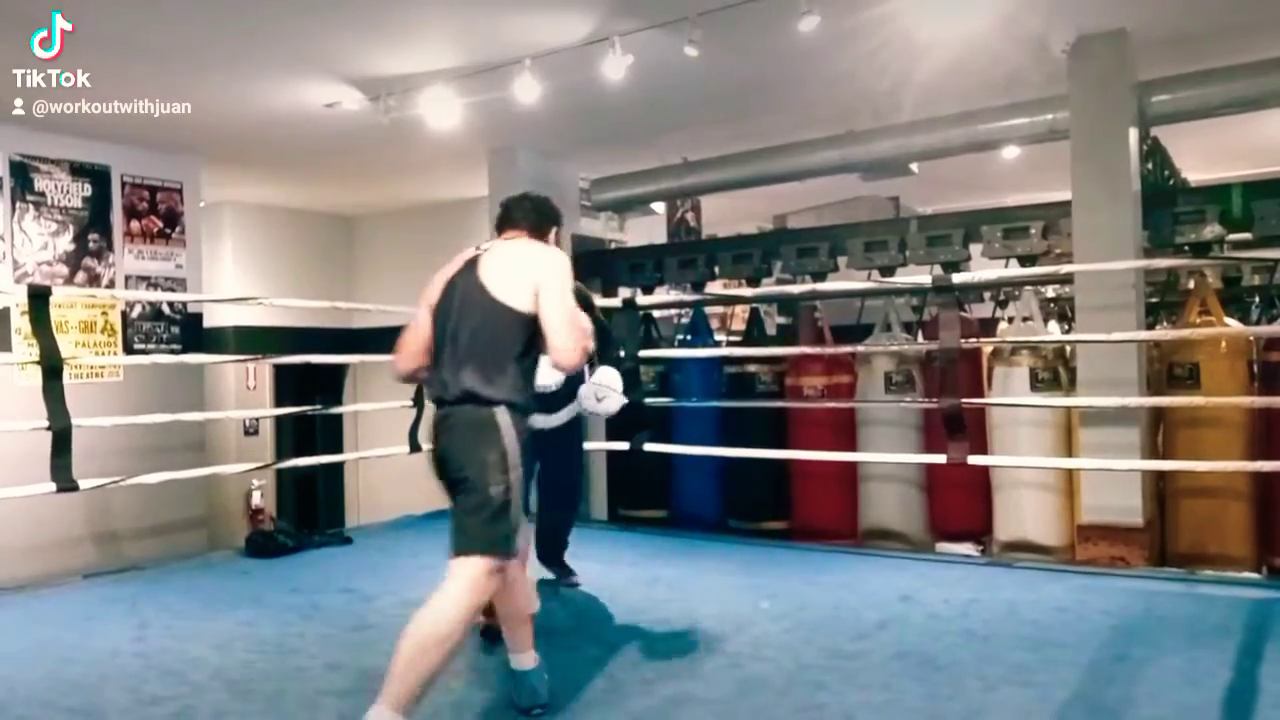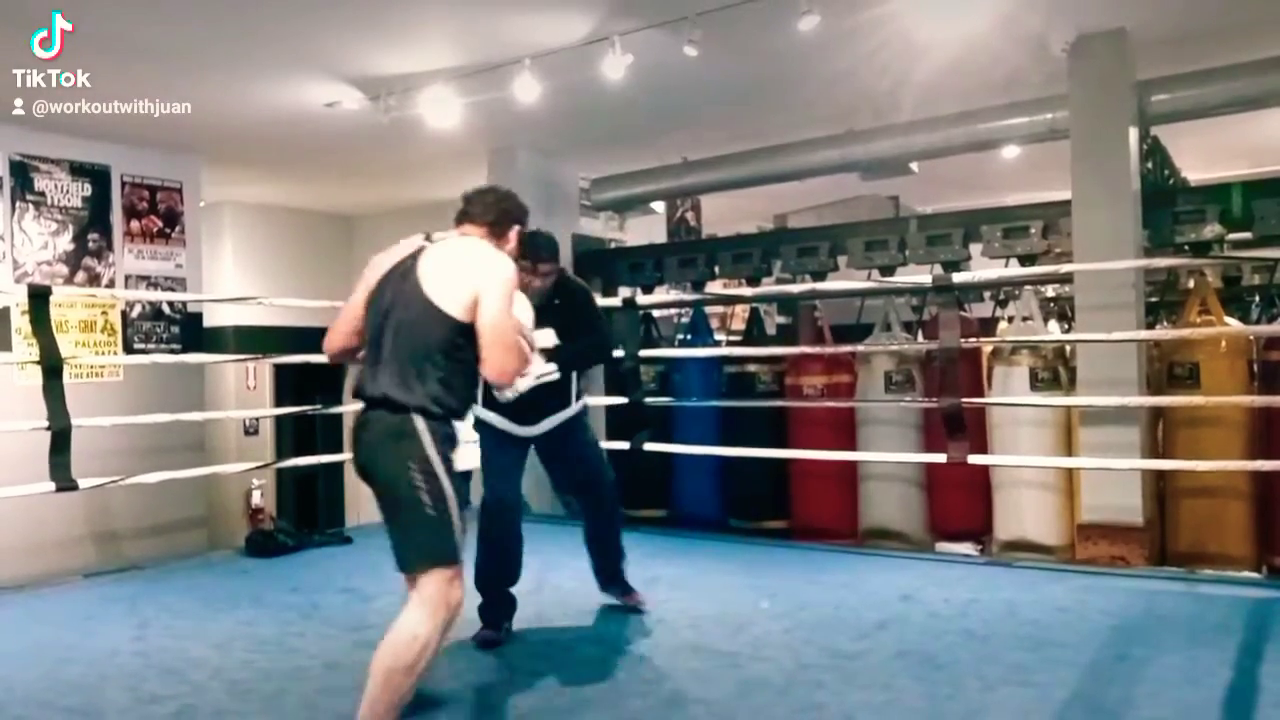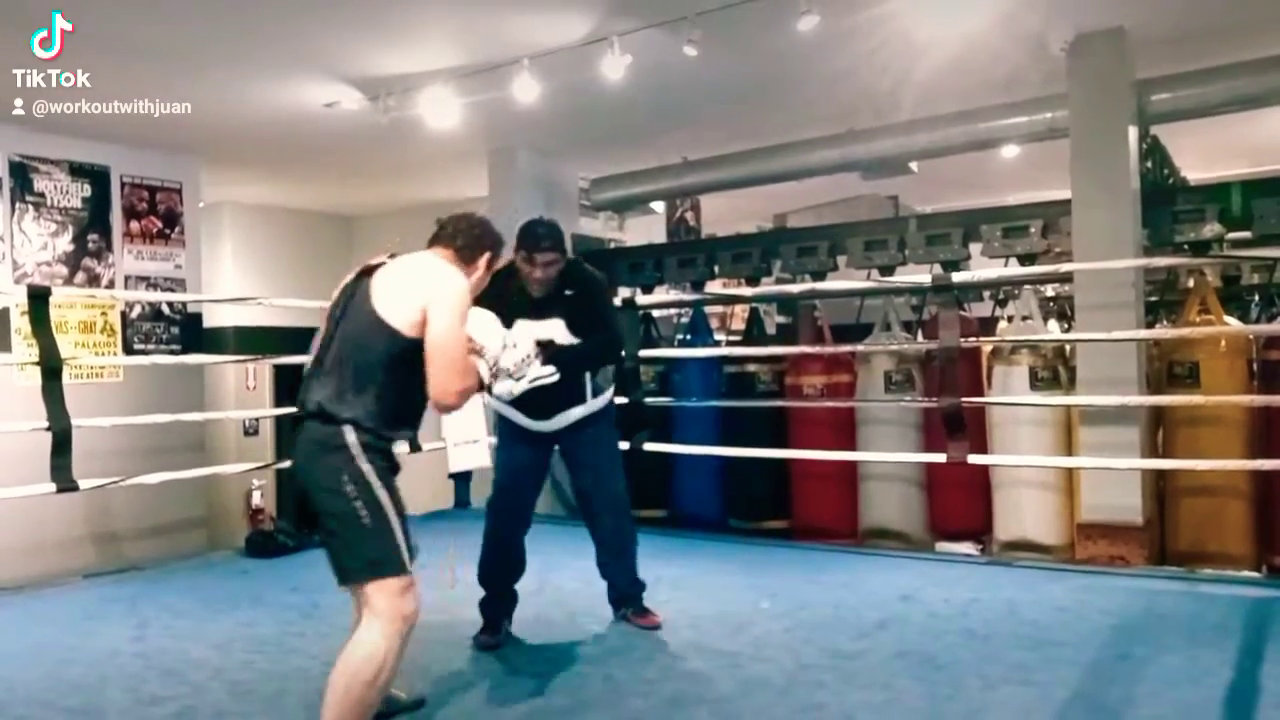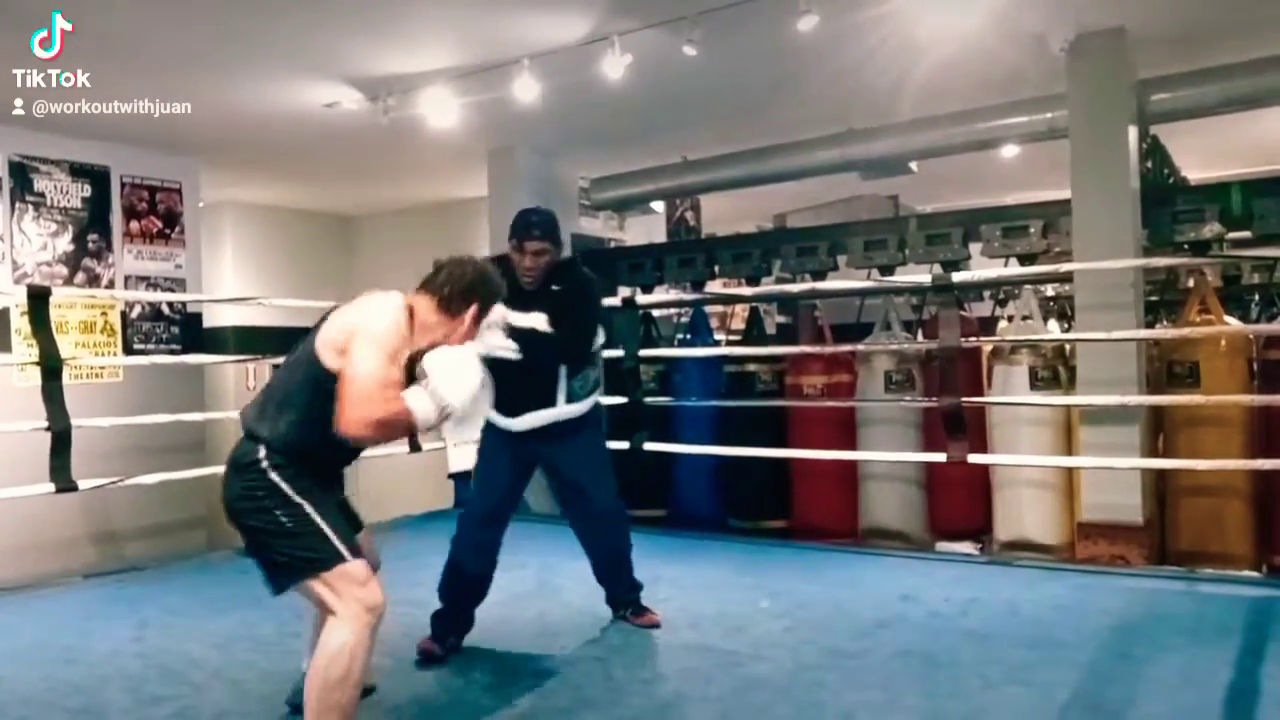
dt=0.3s
person 1, frame 1
left shoulder: (450, 272)
right shoulder: (545, 259)
left elbow: (407, 364)
right elbow: (567, 357)
right wrist: (583, 330)
left hip: (448, 423)
right hip: (490, 423)
left knee: (511, 548)
right knee: (473, 578)
left ankle: (527, 676)
person 1, frame 2
left shoulder: (397, 256)
right shoulder: (492, 263)
left elbow: (335, 345)
right elbow: (500, 372)
right wrist: (522, 340)
left hip: (376, 427)
right hip: (414, 434)
left knee: (420, 563)
right knee: (438, 594)
person 1, frame 3
left shoulder: (371, 273)
right shoulder: (446, 282)
right elbow: (448, 393)
right wrist: (484, 358)
left hip: (325, 441)
right hip: (349, 450)
left knee: (376, 575)
right knee: (393, 606)
person 1, frame 4
left shoulder: (387, 310)
right shoulder: (387, 320)
right elbow: (359, 422)
right wrist: (432, 406)
left hip: (298, 470)
right hip: (268, 477)
left knee: (359, 559)
right knee: (360, 604)
person 2, frame 1
left shoulder: (576, 296)
left elbow: (603, 340)
left wrist: (605, 373)
left hip: (563, 416)
left knee: (566, 492)
left ankle: (552, 555)
person 2, frame 2
left shoulder: (572, 294)
left elbow: (601, 345)
left wrist: (548, 359)
left hip: (561, 415)
right hip: (501, 422)
left knee: (599, 491)
right knee: (500, 508)
left ankle: (612, 575)
right ankle: (496, 613)
person 2, frame 3
left shoulder: (587, 285)
right shoulder: (495, 288)
left elbow: (611, 346)
left wrist: (551, 359)
left hip: (585, 414)
right hip: (519, 417)
left knee: (609, 505)
right knee: (507, 509)
left ankle: (627, 598)
right ankle: (496, 613)
person 2, frame 4
left shoulder: (578, 284)
left elbow: (576, 345)
left wrist: (510, 331)
left hip: (570, 424)
right hip: (505, 425)
left knee: (601, 511)
right knee: (478, 520)
left ankle: (625, 599)
right ankle: (450, 624)
